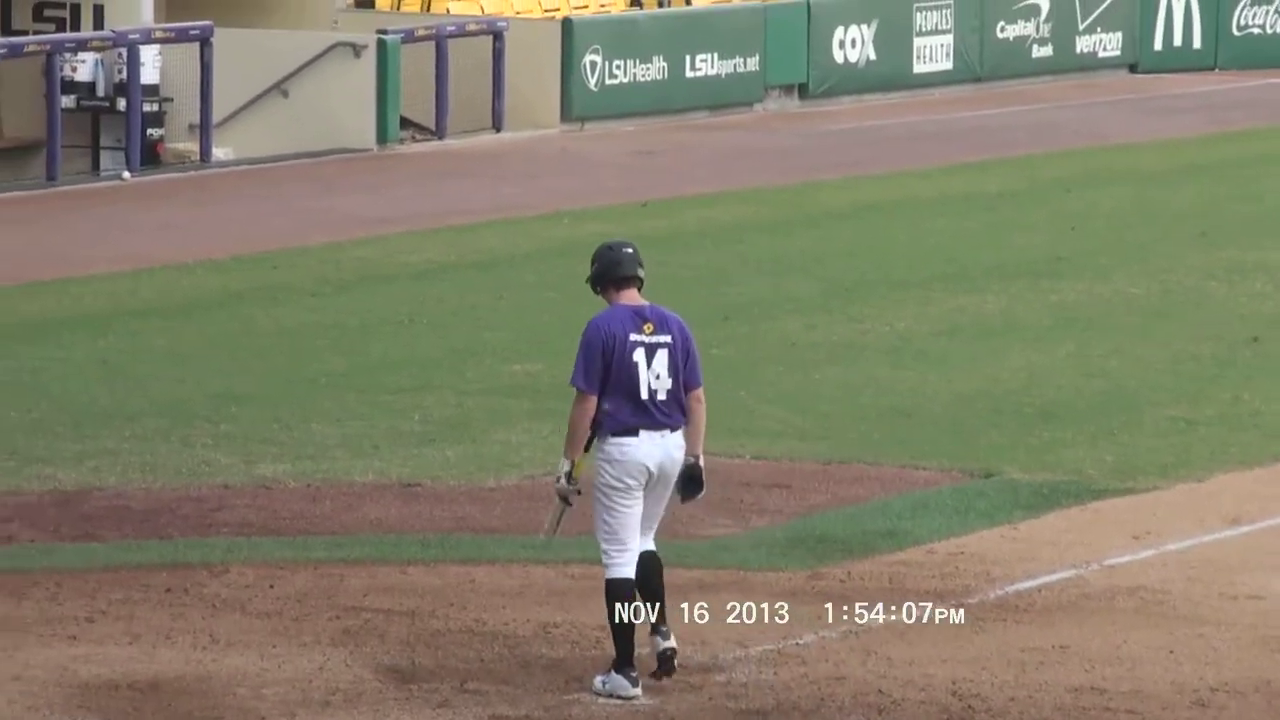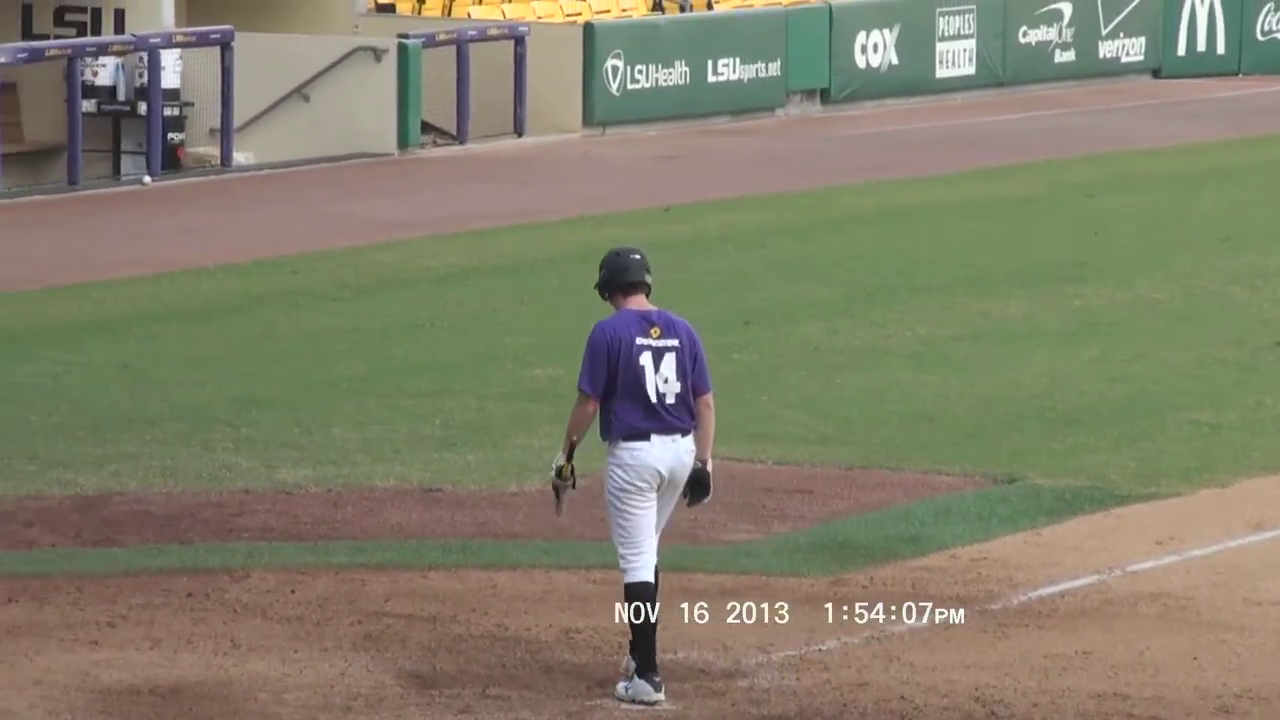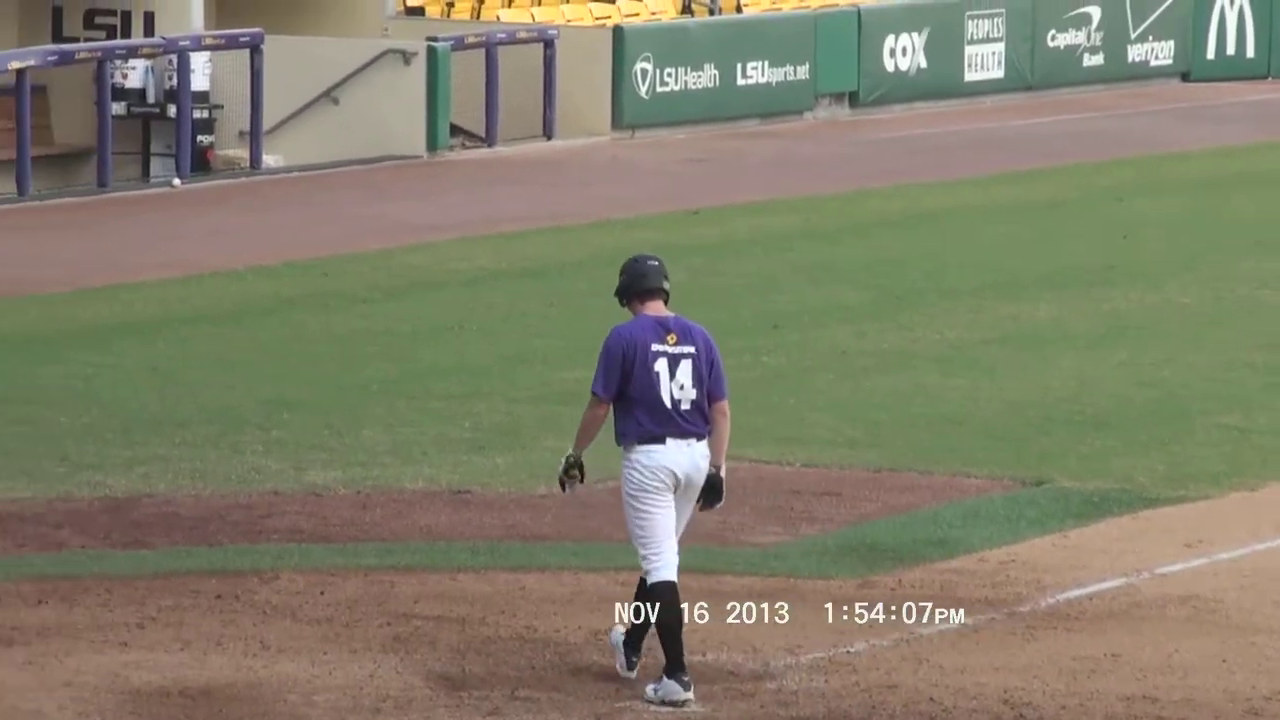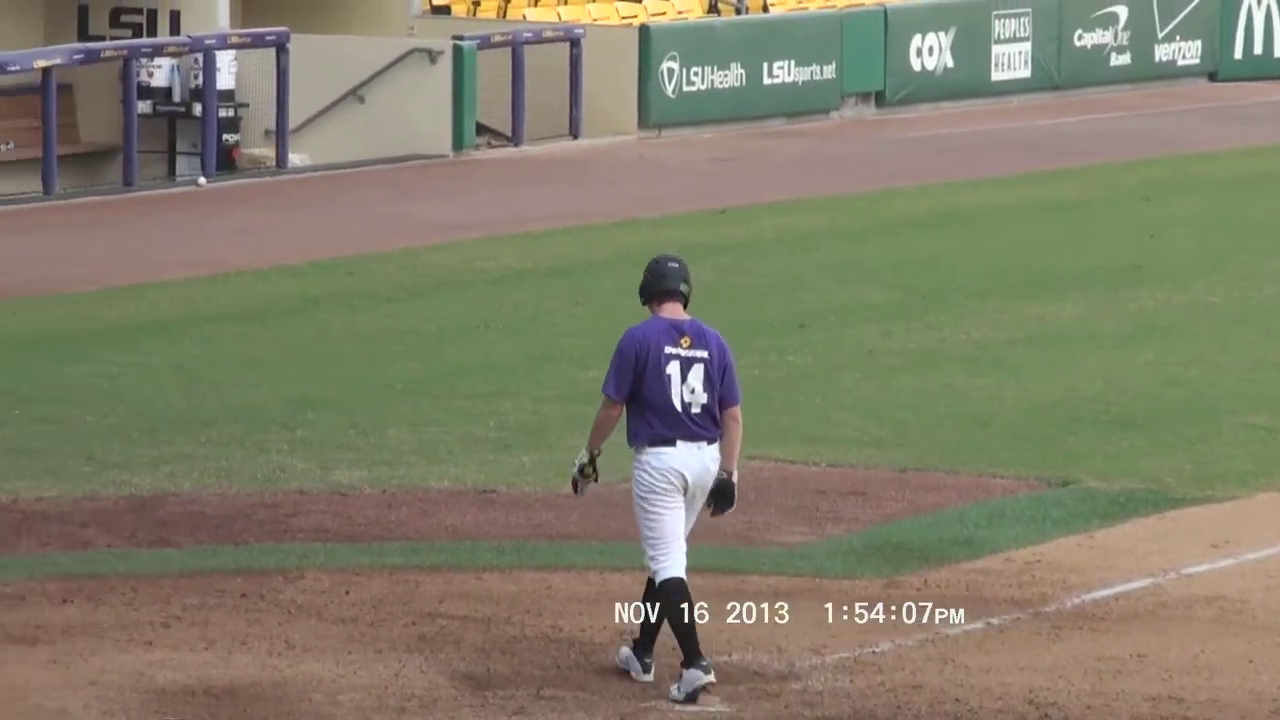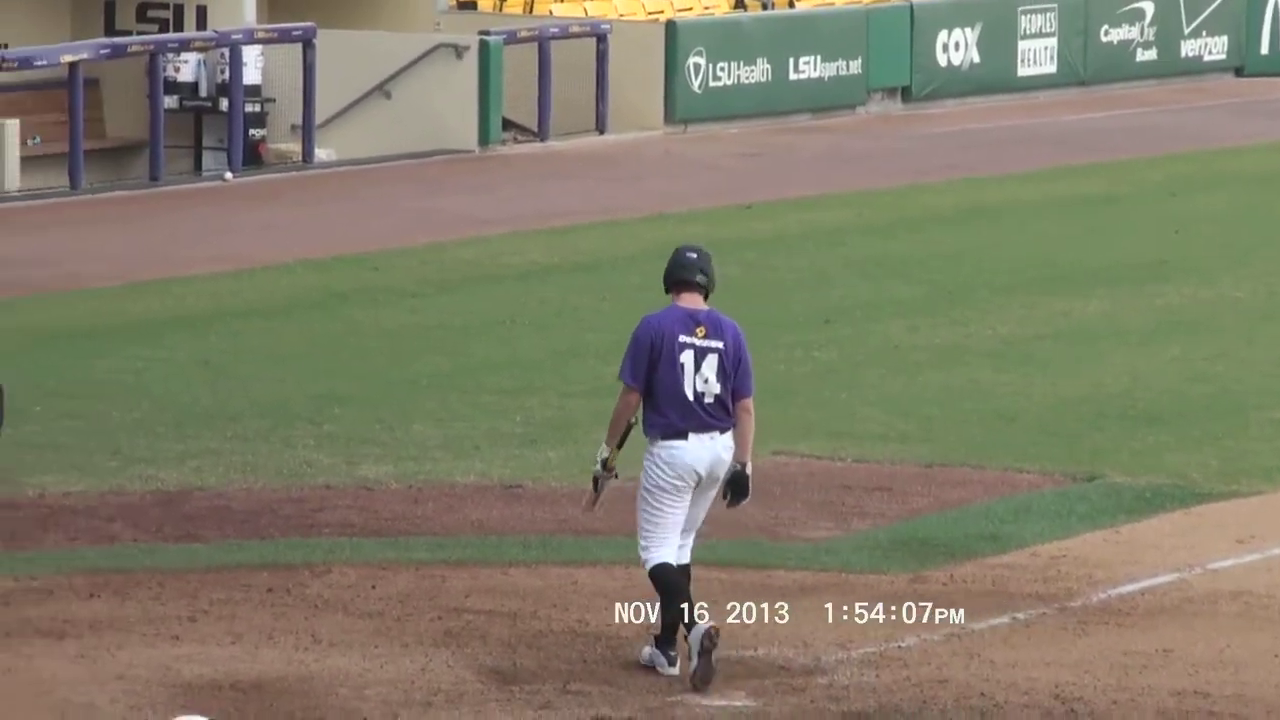
dt=0.1s
person 1, frame 1
left shoulder: (602, 326)
right shoulder: (674, 324)
left elbow: (586, 402)
right elbow: (696, 398)
left wrist: (568, 460)
right wrist: (695, 457)
left hip: (623, 449)
right hip: (671, 446)
left knee: (618, 557)
right knee: (642, 544)
left ankle: (623, 674)
right ankle: (660, 632)
person 1, frame 2
left shoulder: (608, 331)
right shoulder: (683, 329)
left elbow: (588, 403)
right elbow: (705, 404)
left wrist: (565, 455)
right wrist: (703, 463)
left hip: (632, 455)
right hip: (679, 451)
left knee: (635, 561)
right knee: (645, 549)
left ankle: (648, 676)
right ankle: (643, 648)
person 1, frame 3
left shoulder: (625, 336)
right shoulder: (699, 337)
left elbow: (599, 406)
right elbow: (720, 411)
left wrist: (574, 454)
right wrist: (717, 469)
left hip: (649, 459)
right hip: (694, 456)
left knee: (659, 565)
right knee: (660, 555)
left ankle: (675, 675)
right ankle: (632, 648)
person 1, frame 4
left shoulder: (638, 337)
right shoulder: (713, 340)
left elbow: (613, 407)
right elbow: (732, 416)
left wrist: (588, 455)
right wrist: (728, 474)
left hip: (659, 461)
right hip: (705, 459)
left knee: (667, 564)
right knee: (669, 556)
left ankle: (695, 663)
right ankle: (642, 652)
person 1, frame 5
left shoulder: (654, 326)
right shoulder: (730, 331)
left elbow: (630, 398)
right elbow: (745, 408)
left wrist: (607, 447)
right wrist: (742, 466)
left hip: (671, 451)
right hip: (718, 451)
left knee: (657, 555)
right knee: (680, 547)
left ankle: (696, 624)
right ankle: (665, 647)
